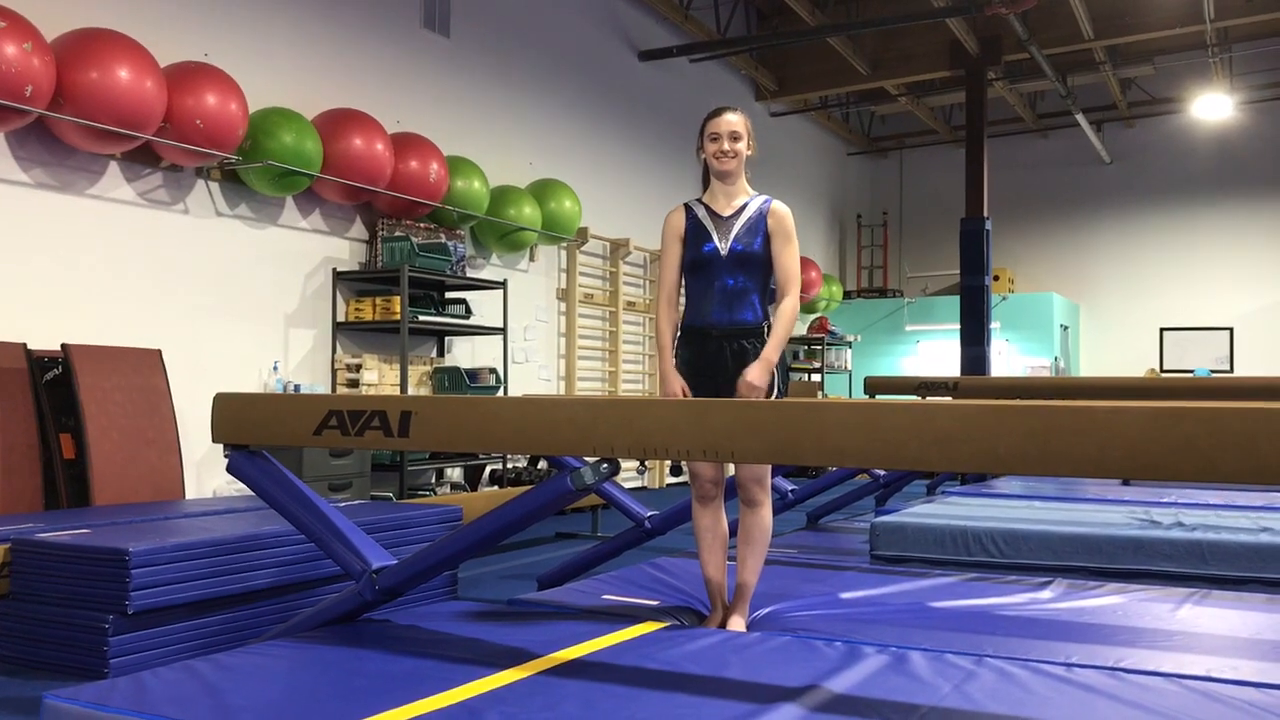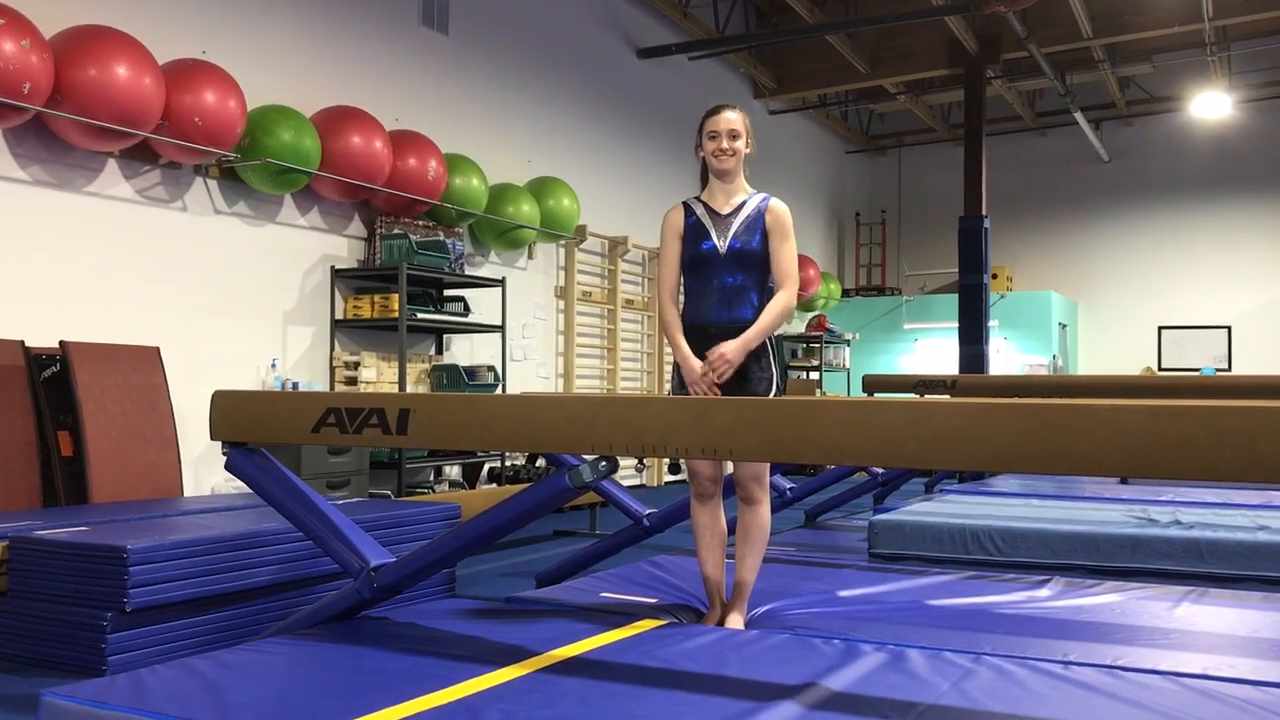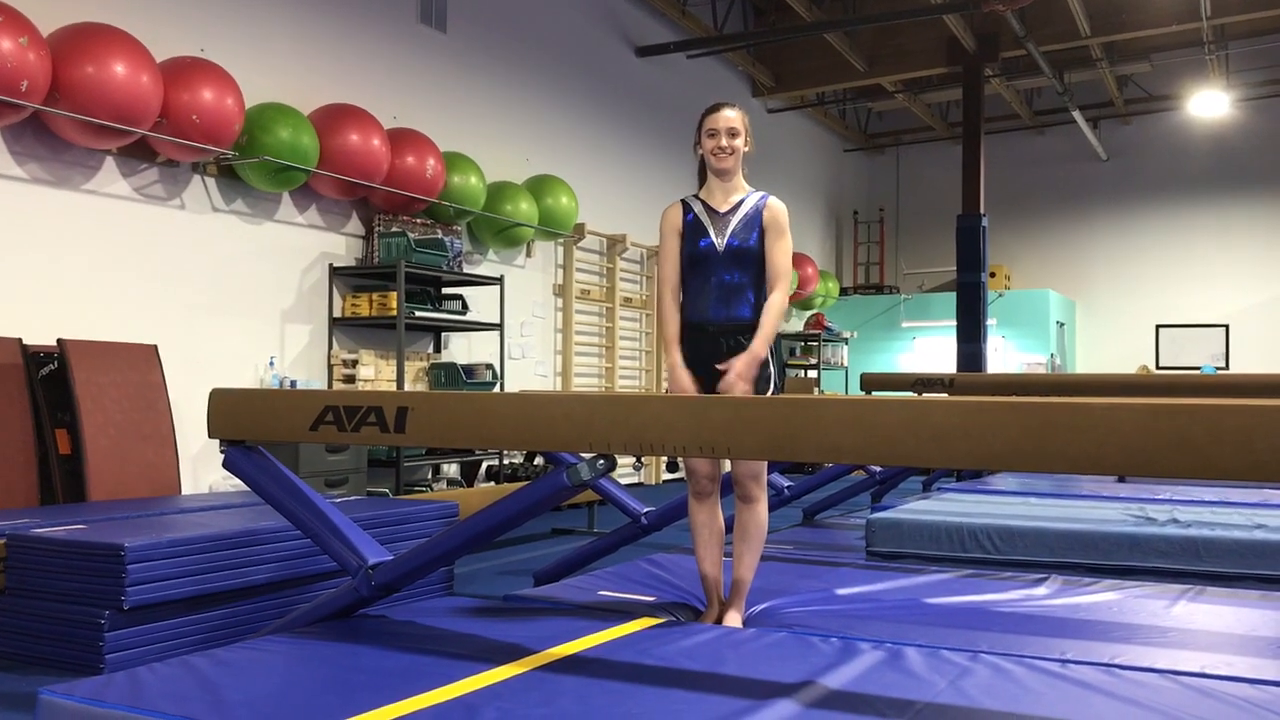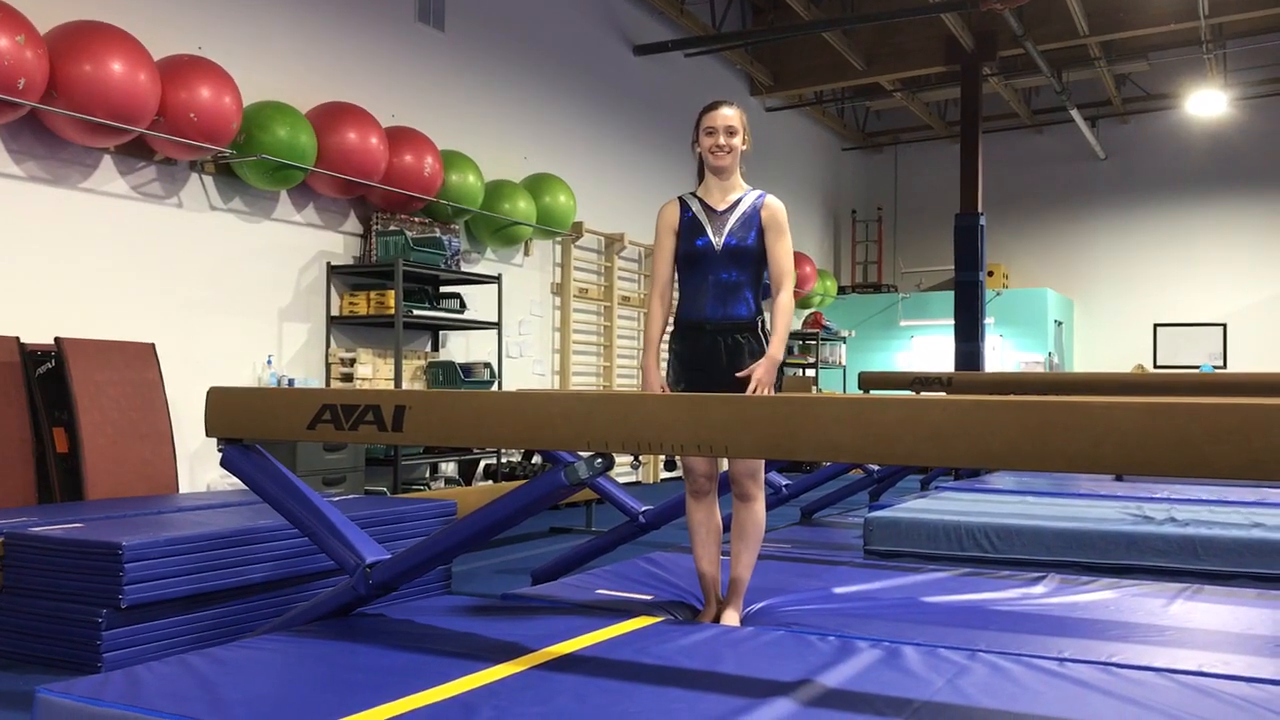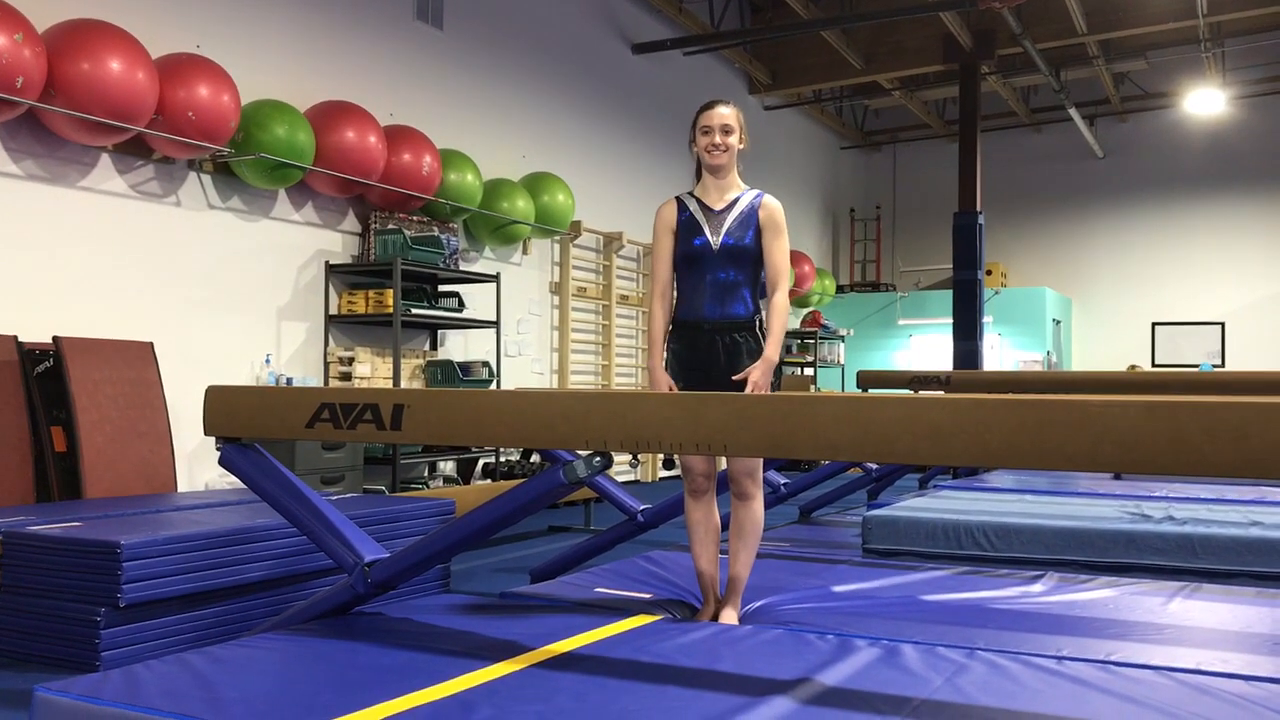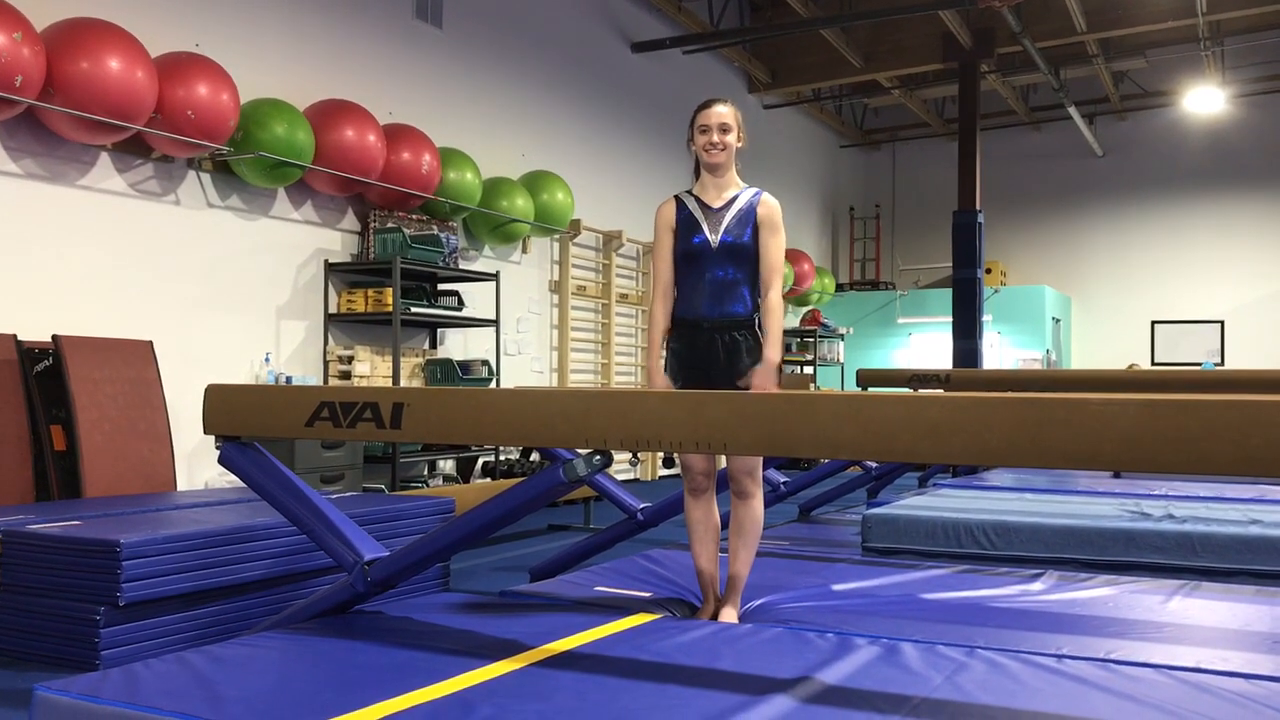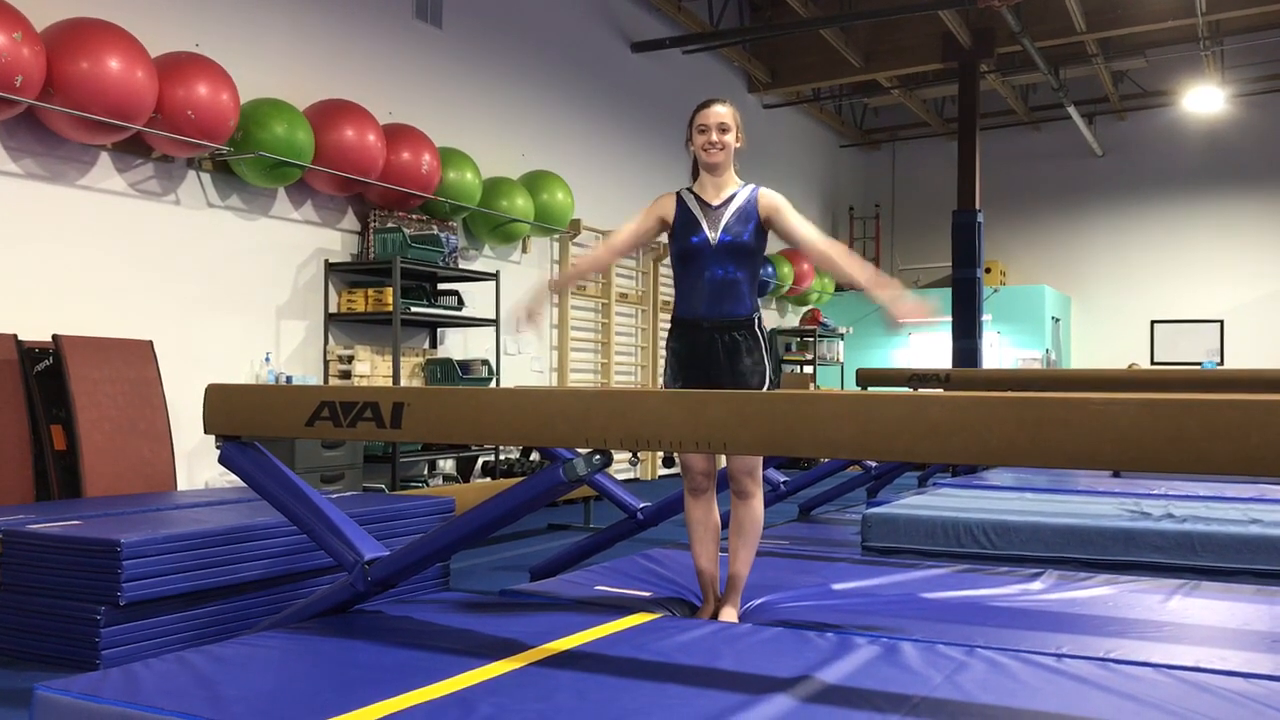
dt=0.2s
person 1, frame 1
left shoulder: (773, 214)
right shoulder: (681, 219)
left elbow: (789, 296)
right elbow: (666, 300)
left wrist: (766, 362)
right wrist: (668, 369)
left hip: (751, 354)
right hip: (697, 355)
left knee: (753, 486)
right knee: (704, 485)
left ankle: (740, 607)
right ankle: (716, 605)
person 1, frame 2
left shoulder: (771, 211)
right shoulder: (679, 217)
left elbow: (786, 293)
right elbow: (667, 296)
left wrist: (741, 345)
right wrist: (684, 356)
left hip: (752, 356)
right hip: (696, 356)
left knee: (751, 484)
right knee: (703, 483)
left ankle: (738, 605)
right ankle: (714, 602)
person 1, frame 3
left shoulder: (769, 210)
right shoulder: (678, 214)
left elbow: (779, 292)
right elbow: (668, 294)
left wrist: (752, 357)
right wrist: (675, 364)
left hip: (748, 354)
right hip: (695, 356)
left knee: (749, 482)
right knee: (701, 482)
left ankle: (736, 603)
right ankle: (711, 600)
person 1, frame 4
left shoulder: (768, 209)
right shoulder: (675, 212)
left elbow: (784, 289)
right elbow: (660, 292)
left wrist: (774, 355)
right wrist: (650, 364)
left hip: (746, 348)
right hip: (690, 349)
left knee: (747, 481)
right knee: (699, 480)
left ankle: (735, 602)
right ankle: (710, 600)
person 1, frame 5
left shoulder: (765, 208)
right shoulder: (673, 212)
left elbow: (778, 289)
right elbow: (660, 293)
left wrist: (769, 358)
right wrist: (656, 364)
left hip: (743, 347)
right hip: (689, 348)
left knee: (745, 479)
right knee: (696, 479)
left ankle: (733, 601)
right ankle: (708, 598)
person 1, frame 6
left shoulder: (763, 207)
right shoulder: (672, 210)
left elbow: (772, 290)
right elbow: (662, 292)
left wrist: (770, 360)
right wrist: (654, 364)
left hip: (742, 345)
right hip: (688, 347)
left knee: (745, 478)
right knee: (697, 478)
left ankle: (733, 599)
right ankle: (708, 596)
person 1, frame 7
left shoulder: (762, 201)
right shoulder: (670, 206)
left elbow: (820, 246)
right elbow: (610, 249)
left wrist: (886, 290)
right wrist: (550, 290)
left hip: (743, 343)
right hip: (687, 345)
left knee: (745, 478)
right knee: (696, 478)
left ankle: (733, 599)
right ankle: (708, 596)
